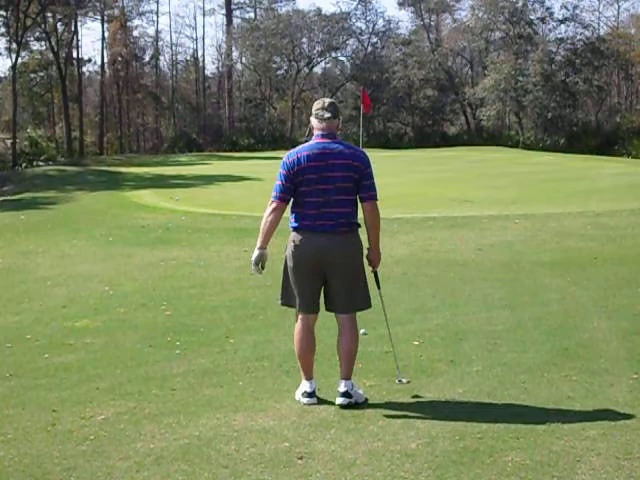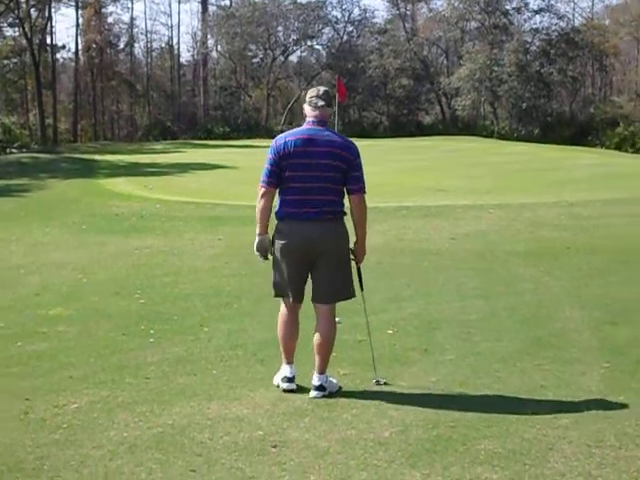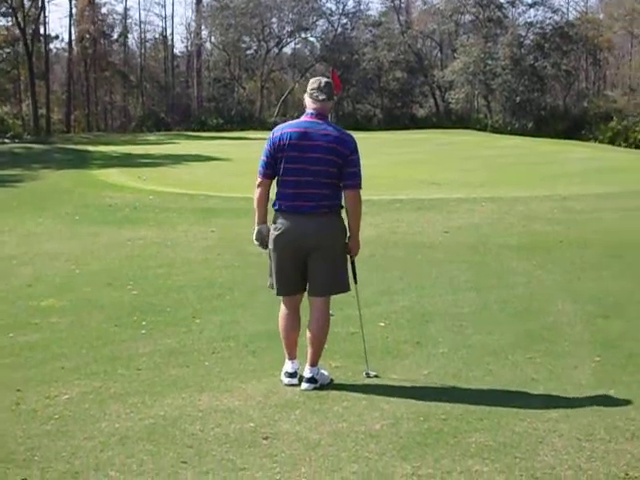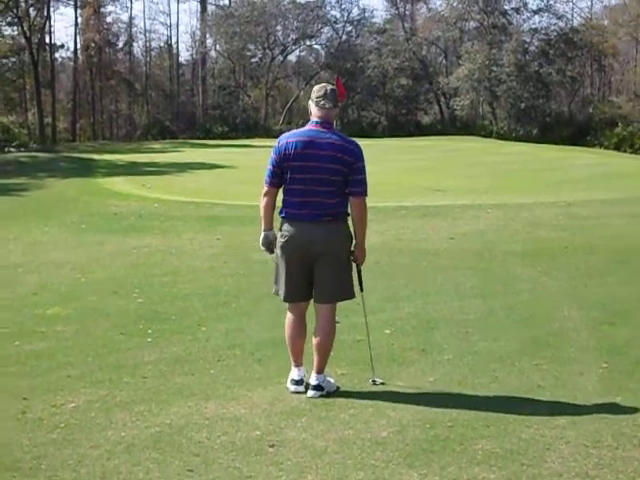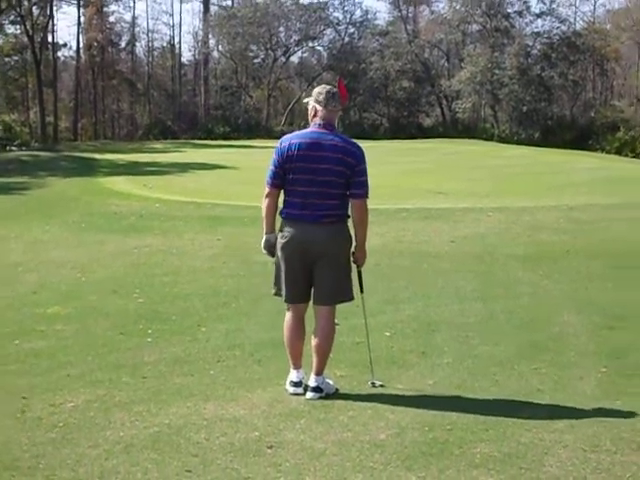
dt=0.3s
person 1, frame 1
left shoulder: (294, 157)
right shoulder: (357, 157)
left elbow: (276, 207)
right elbow: (370, 207)
left wrist: (261, 247)
right wrist: (374, 246)
left hip: (305, 244)
right hip: (344, 244)
left knee: (305, 318)
right knee: (347, 318)
left ankle: (307, 386)
right ankle: (346, 387)
person 1, frame 2
left shoulder: (282, 142)
right shoulder: (347, 147)
left elbow: (266, 193)
right elbow: (357, 199)
left wrist: (262, 233)
right wrist: (360, 241)
left hip: (290, 232)
right hip: (330, 234)
left knee: (289, 305)
right knee: (325, 310)
left ankle: (287, 371)
right ankle: (320, 379)
person 1, frame 3
left shoulder: (280, 133)
right shoulder: (344, 140)
left elbow: (262, 184)
right elbow: (352, 195)
left wrist: (261, 223)
right wrist: (354, 236)
left hip: (286, 225)
right hip: (326, 228)
left knee: (290, 301)
right knee: (319, 302)
left ankle: (290, 366)
right ankle: (312, 372)
person 1, frame 4
left shoulder: (285, 142)
right shoulder: (350, 148)
left elbow: (269, 192)
right elbow: (357, 202)
left wrist: (267, 229)
right wrist: (360, 243)
left hip: (293, 233)
right hip: (332, 235)
left knee: (296, 308)
right knee: (326, 309)
left ankle: (297, 374)
right ankle: (318, 379)
person 1, frame 5
left shoulder: (287, 143)
right shoulder: (352, 150)
left elbow: (270, 194)
right elbow: (358, 204)
left wrist: (269, 232)
right wrist: (360, 245)
left hip: (293, 233)
right hip: (332, 236)
left knee: (294, 309)
right knee: (325, 311)
left ankle: (295, 376)
right ankle: (317, 381)
